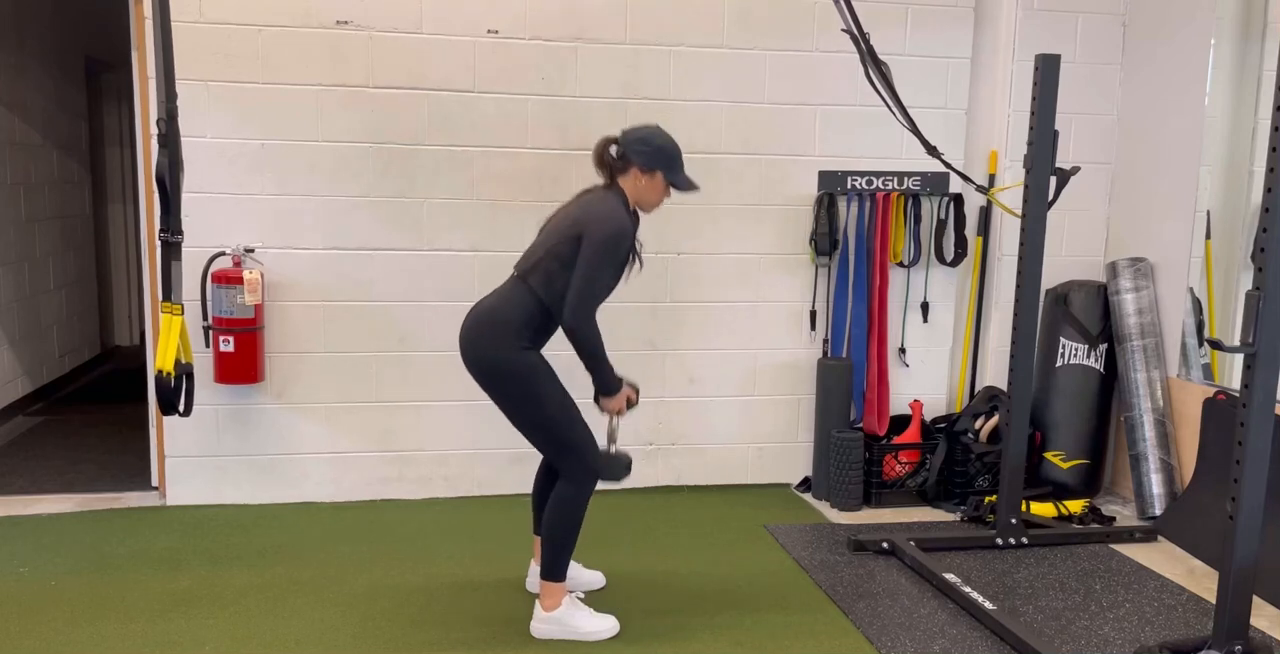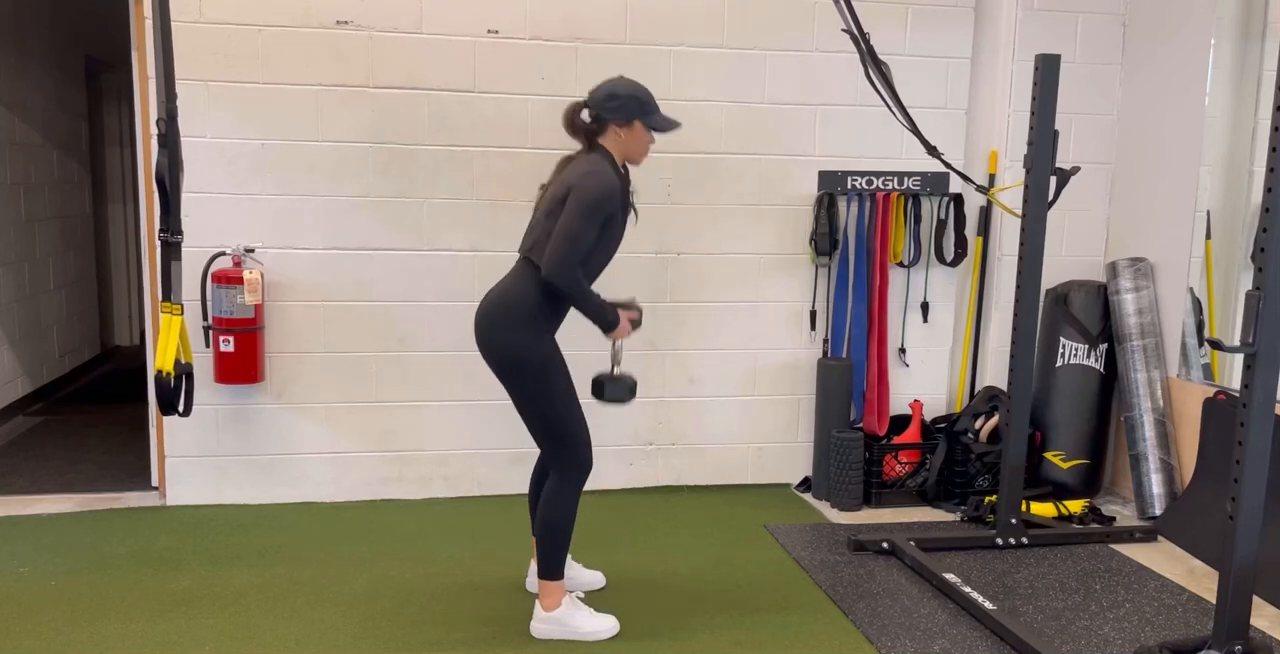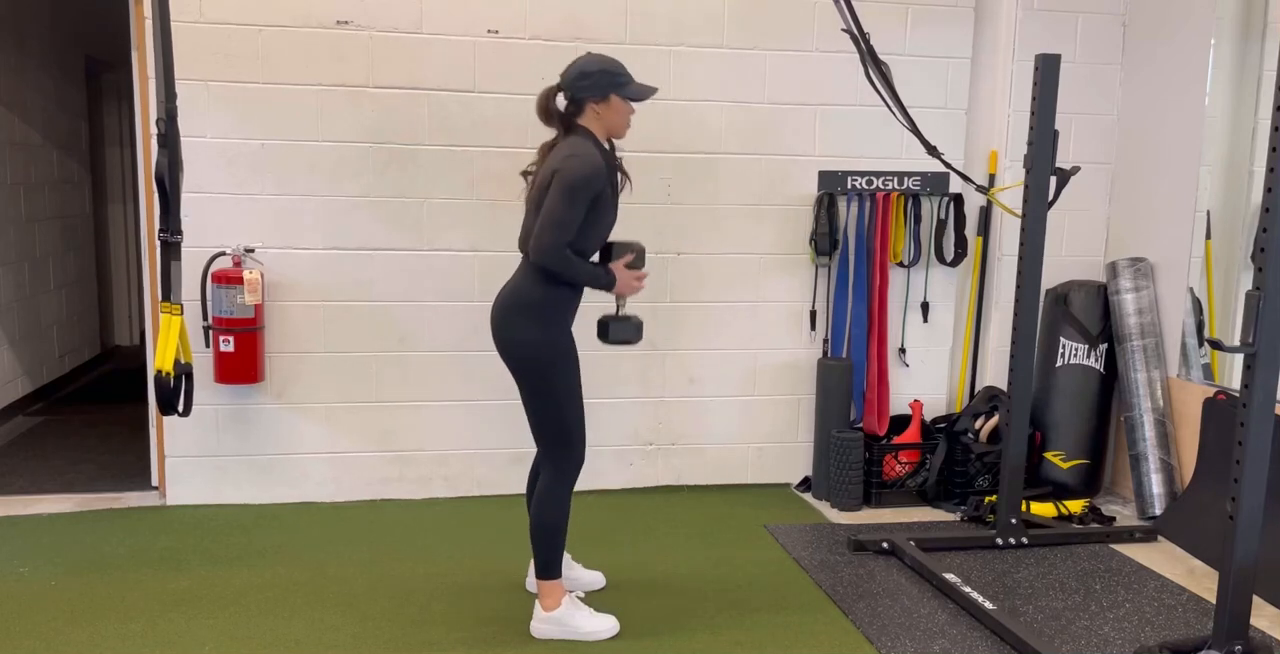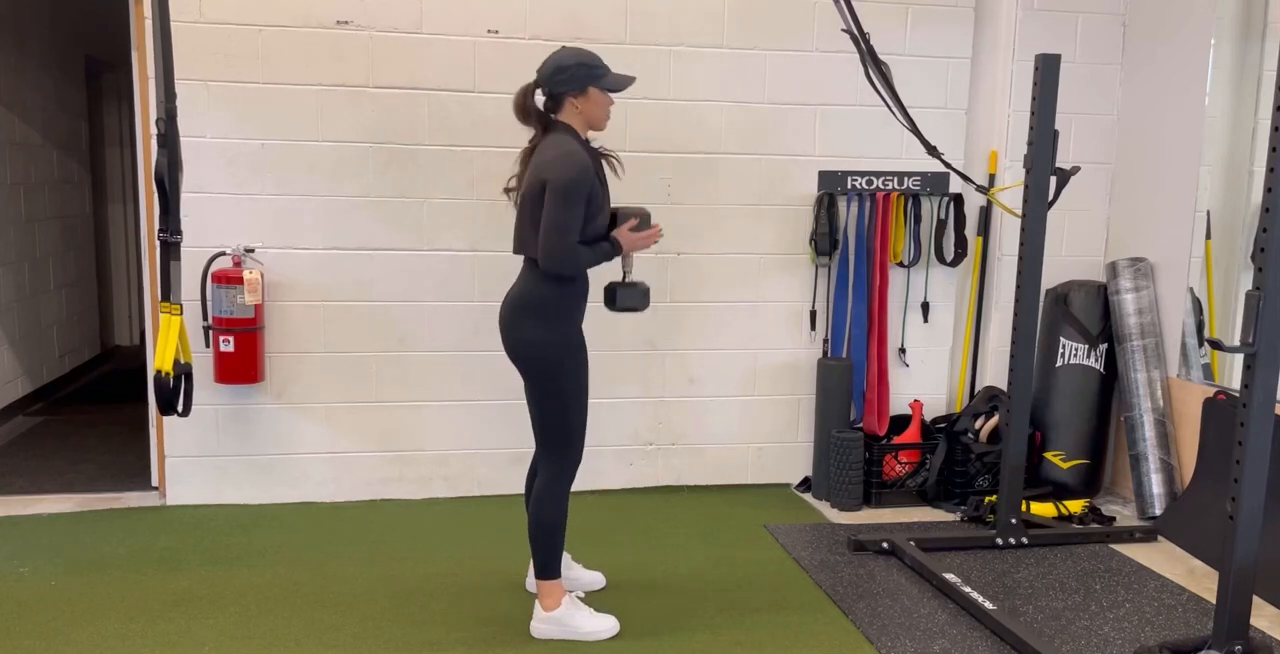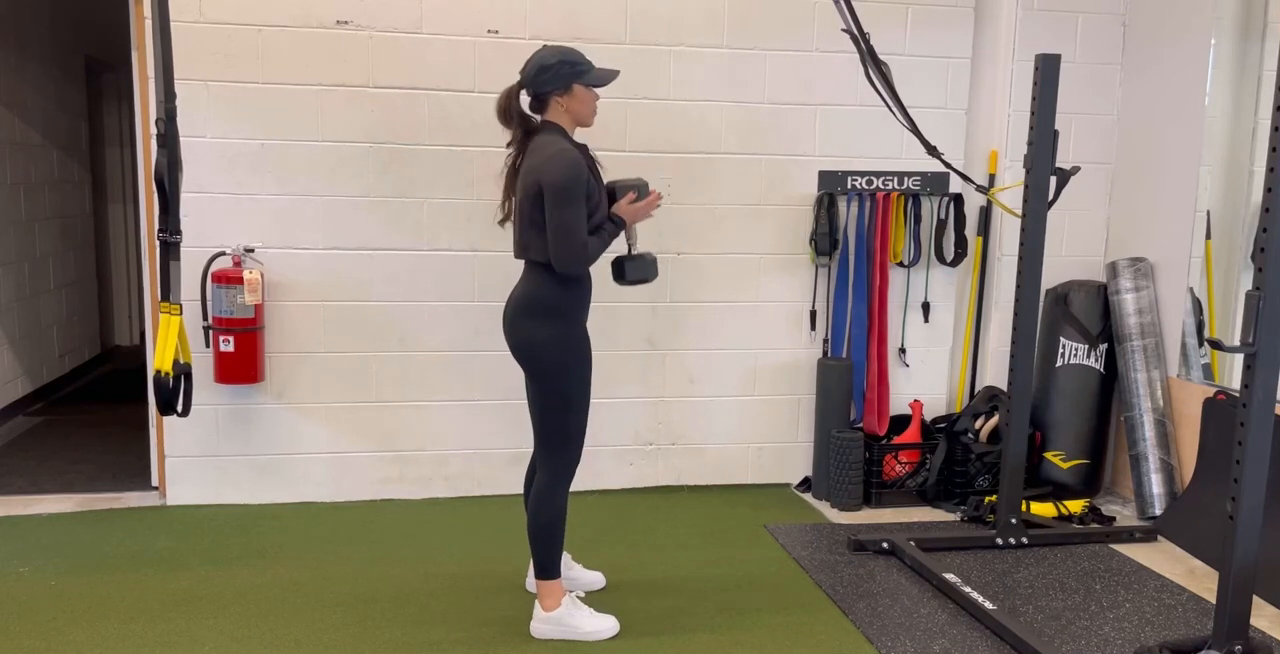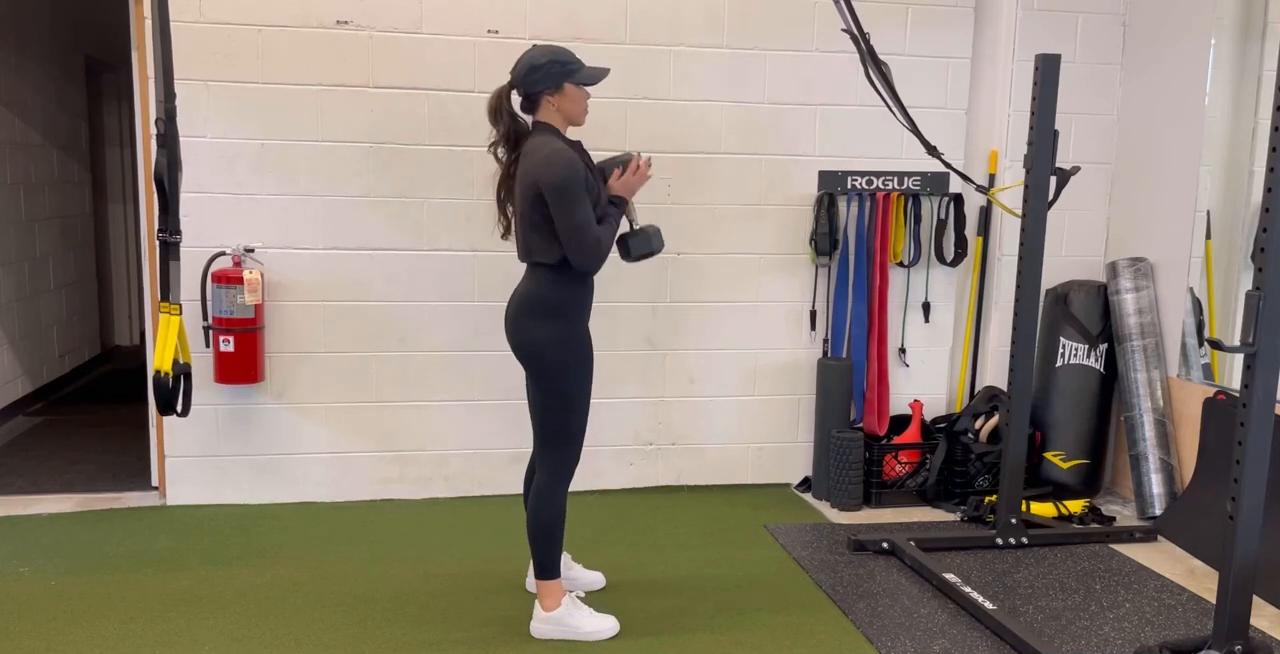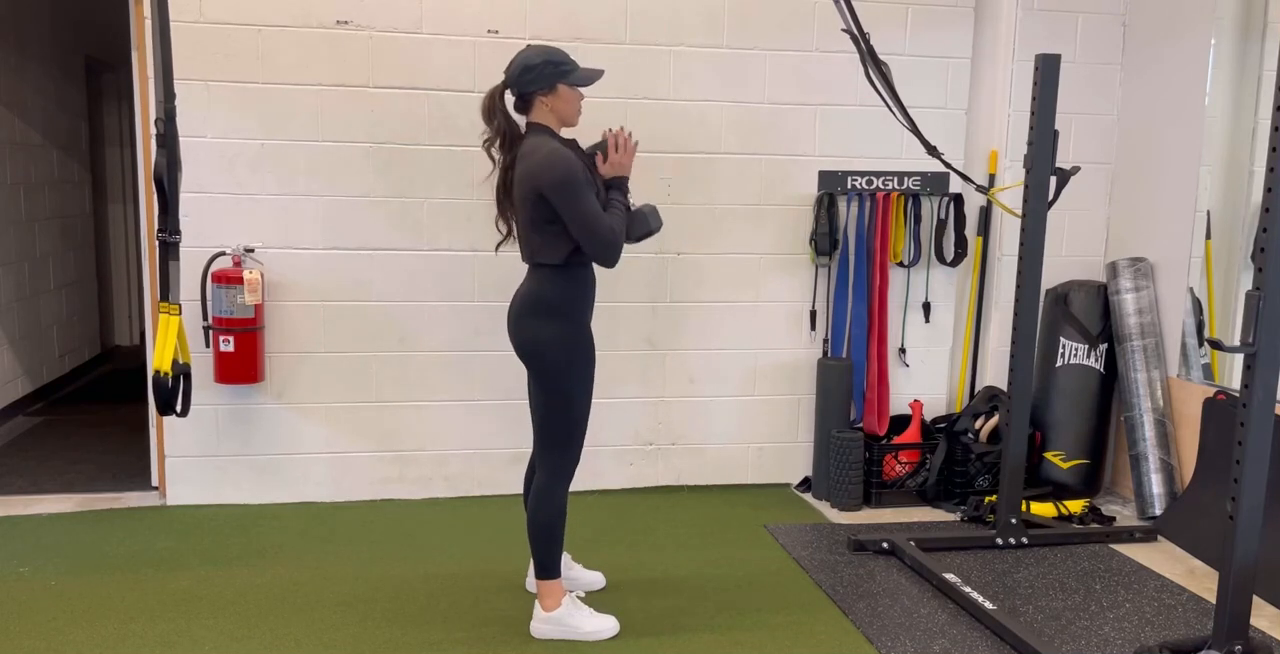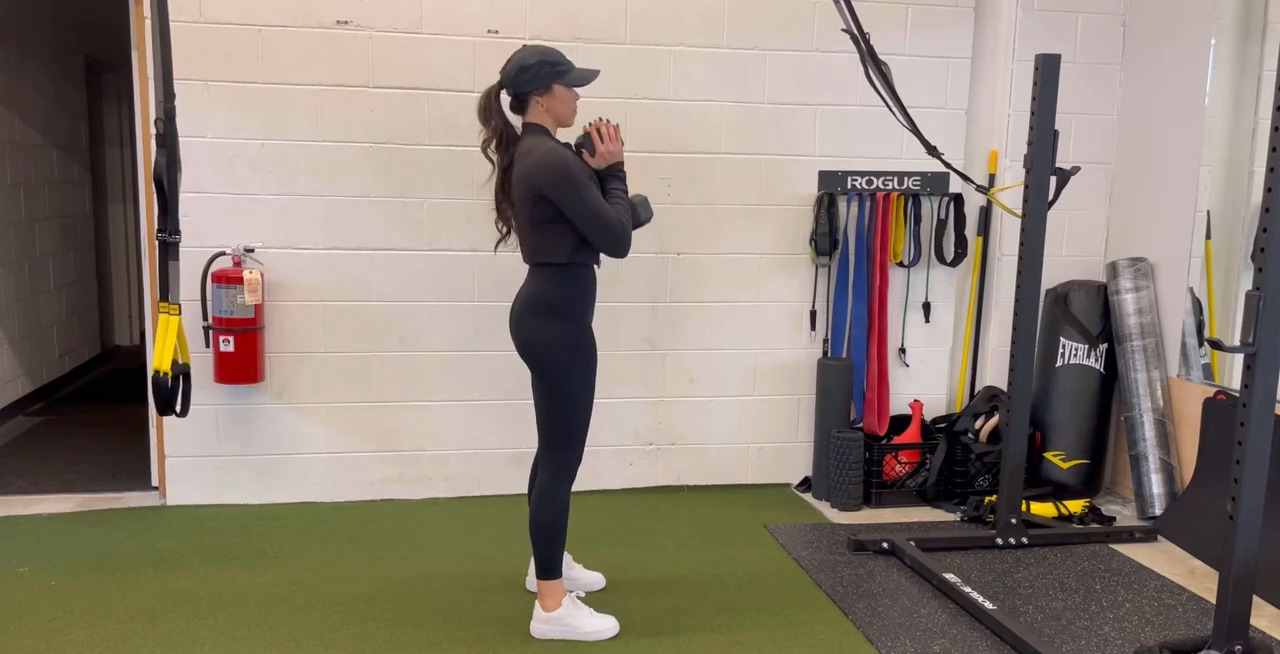
dt=0.1s
person 1, frame 1
left shoulder: (598, 206)
right shoulder: (613, 220)
right elbow: (574, 312)
left wrist: (604, 378)
right wrist: (609, 385)
left hip: (497, 330)
right hip: (502, 341)
left knee: (564, 450)
right knee: (581, 461)
left ankle: (544, 563)
right ankle: (551, 607)
person 1, frame 2
left shoulder: (588, 169)
right shoulder: (602, 182)
right elbow: (558, 268)
left wrist: (605, 313)
right wrist: (607, 319)
left hip: (512, 318)
right hip: (518, 328)
left knee: (560, 449)
right knee: (573, 458)
left ankle: (546, 563)
right ankle: (551, 607)
person 1, frame 3
left shoulder: (576, 153)
right shoulder: (584, 162)
right elbow: (547, 250)
left wrist: (605, 269)
right wrist: (610, 274)
left hip: (529, 313)
right hip: (535, 320)
left knee: (555, 448)
right knee: (564, 455)
left ankle: (547, 564)
right ankle: (552, 607)
person 1, frame 4
left shoulder: (559, 150)
right shoulder: (568, 159)
right elbow: (555, 255)
left wrist: (612, 234)
right wrist: (617, 245)
left hip: (539, 314)
right hip: (546, 320)
left knee: (555, 448)
right knee: (561, 455)
left ankle: (547, 563)
right ankle: (551, 606)
person 1, frame 5
left shoulder: (546, 152)
right shoulder: (560, 158)
right elbow: (571, 256)
left wrist: (612, 210)
right wrist: (620, 221)
left hip: (540, 310)
right hip: (550, 319)
left knee: (553, 449)
right knee: (559, 456)
left ankle: (547, 564)
right ankle: (552, 606)
person 1, frame 6
left shoulder: (539, 150)
right shoulder: (556, 159)
right elbow: (587, 254)
left wrist: (607, 191)
right wrist: (619, 199)
left hip: (542, 311)
right hip: (553, 319)
left knee: (552, 449)
right knee: (560, 455)
left ankle: (549, 563)
right ankle: (551, 606)
person 1, frame 7
left shoulder: (535, 152)
right shoulder: (553, 159)
right elbow: (606, 248)
left wrist: (601, 179)
right wrist: (616, 182)
left hip: (544, 310)
right hip: (556, 318)
left knee: (552, 450)
right knee: (559, 457)
left ankle: (547, 565)
right ankle: (550, 607)
person 1, frame 8
left shoulder: (532, 153)
right shoulder: (549, 159)
left elbow: (580, 215)
right elbow: (615, 239)
left wrist: (597, 171)
right wrist: (612, 172)
left hip: (547, 311)
right hip: (558, 318)
left knee: (556, 450)
right knee: (561, 457)
left ankle: (548, 564)
right ankle: (551, 607)
